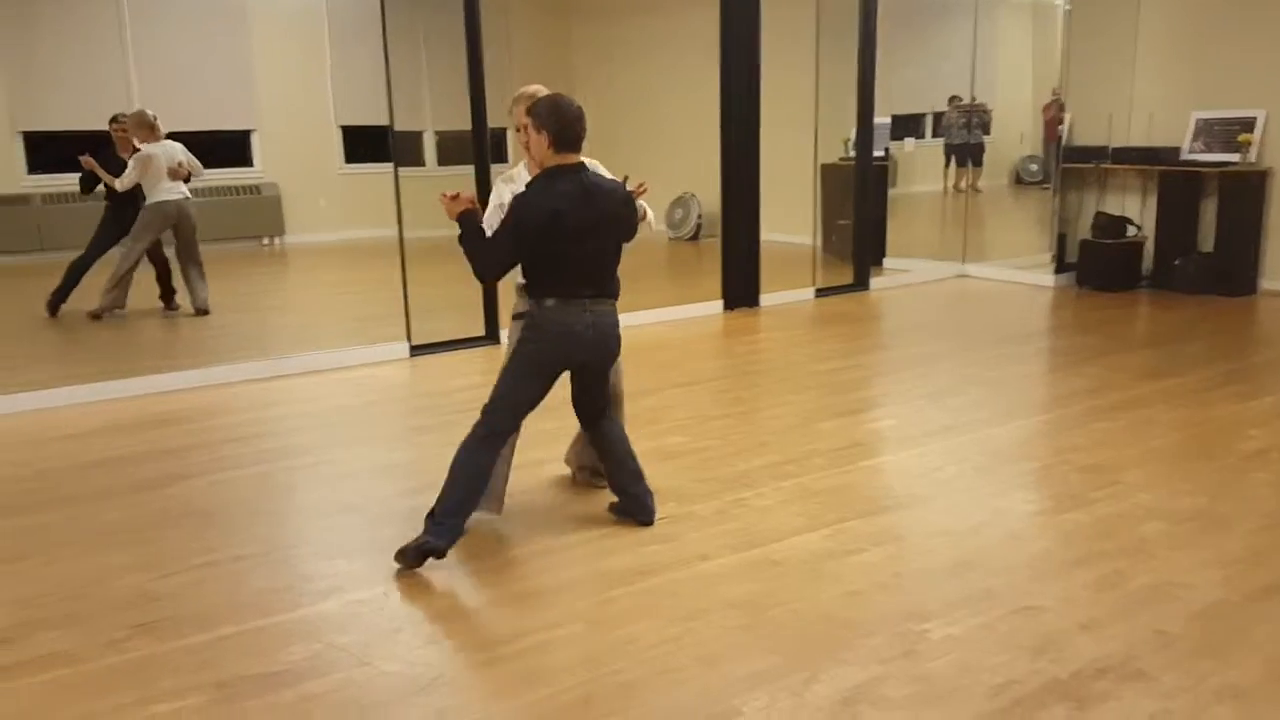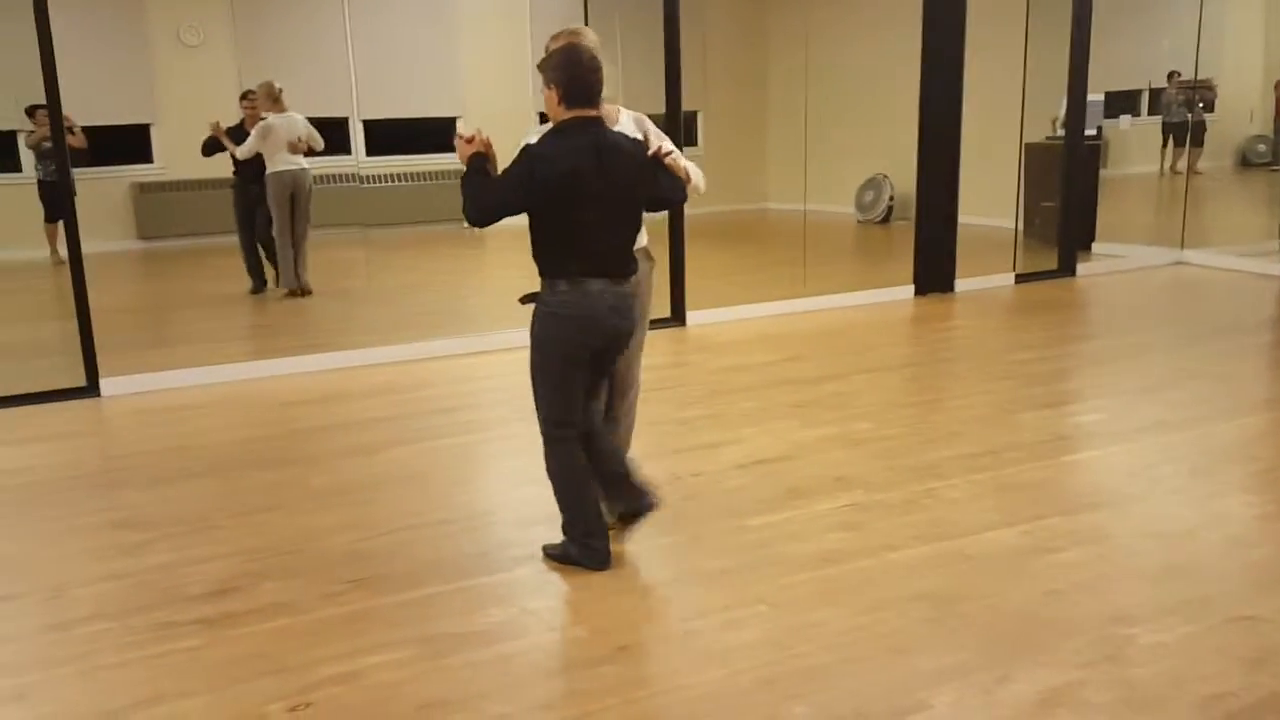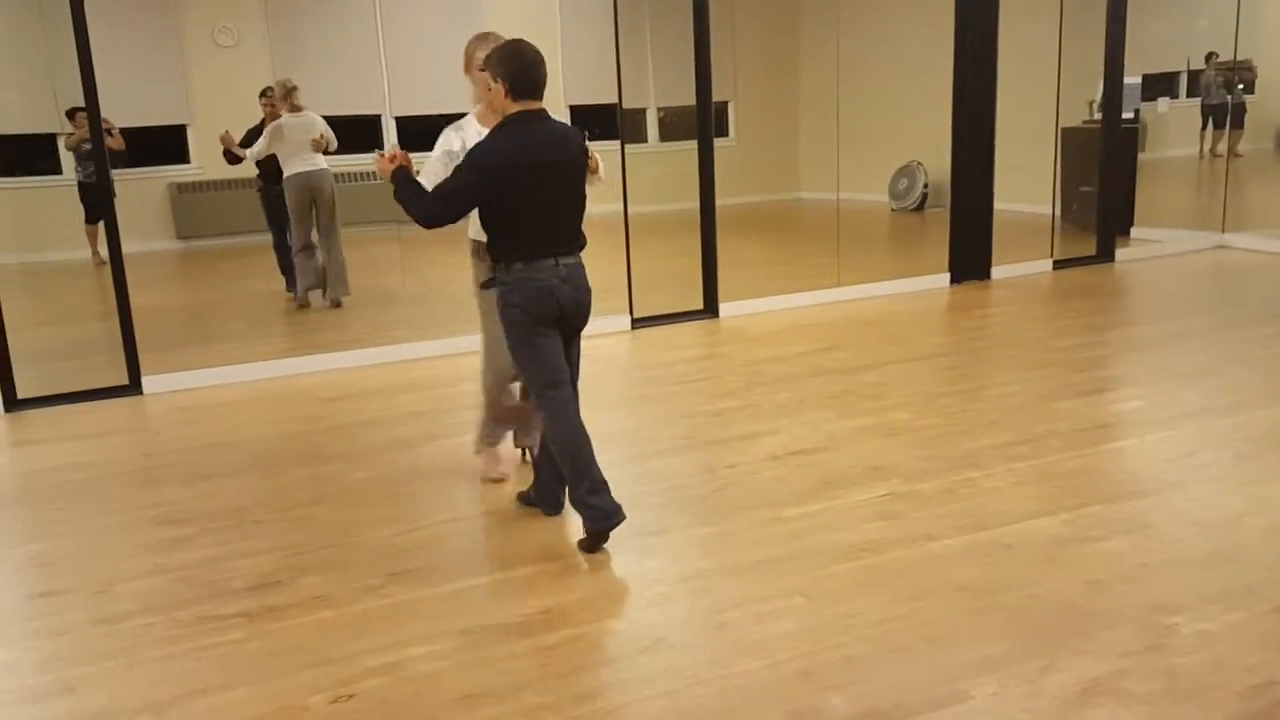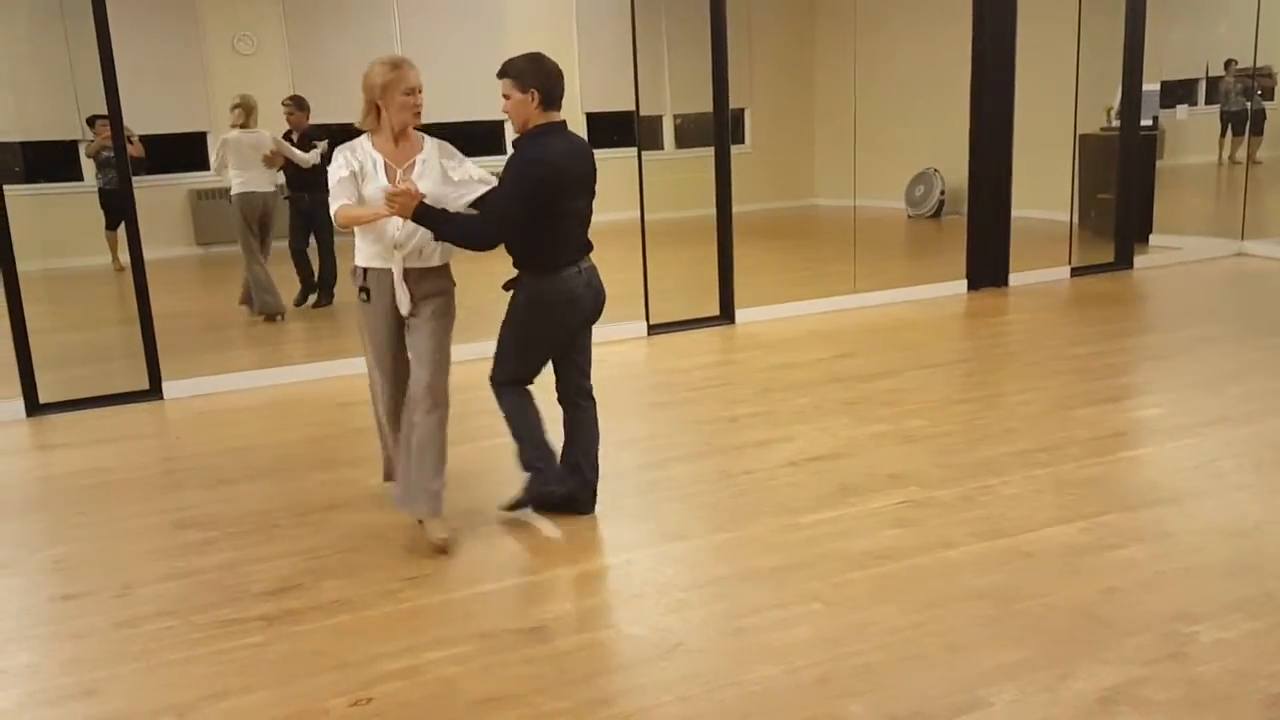
dt=1s
person 1, frame 1
left shoulder: (534, 203)
right shoulder: (610, 193)
left elbow: (488, 267)
left wrist: (467, 219)
left hip: (551, 324)
right hip: (603, 321)
left knee: (491, 429)
right knee: (598, 413)
left ankle: (437, 535)
right ankle: (637, 501)
person 1, frame 2
left shoulder: (541, 158)
right shoulder: (630, 152)
left elbow: (482, 211)
right elbow: (673, 196)
left wrist: (477, 163)
right wrist: (659, 160)
left hip: (566, 304)
right hip: (619, 300)
left knee: (560, 427)
right knee: (580, 414)
left ankle: (588, 542)
right ankle: (628, 494)
person 1, frame 3
left shoulder: (493, 152)
right shoulder: (572, 141)
left elbow: (433, 212)
left wrist: (399, 177)
left hip: (524, 286)
right hip: (572, 278)
left knee: (553, 396)
right knee: (560, 389)
left ankle: (597, 507)
right ankle: (548, 488)
person 1, frame 4
left shoulder: (531, 159)
right shoulder: (578, 148)
left elbow: (487, 234)
left wrist: (420, 212)
left hip: (546, 288)
right hip: (583, 279)
left knee: (508, 381)
right knee: (575, 388)
left ankle: (547, 476)
right ankle: (577, 487)
person 2, frame 1
left shoulder: (589, 173)
right shoulder: (509, 186)
left elbow: (643, 219)
left wrist: (634, 205)
right hip: (534, 299)
left knee: (607, 390)
left ankle: (587, 462)
right ankle: (480, 493)
person 2, frame 2
left shoulder: (635, 125)
right shoulder: (548, 140)
left elbow: (695, 184)
left wrist: (678, 168)
left hip: (631, 266)
left knee: (624, 378)
person 2, frame 3
right shoulder: (457, 137)
left elbow: (590, 173)
right elbow: (426, 193)
left wrist: (588, 163)
right hip: (491, 253)
right knee: (501, 355)
left ankle: (534, 437)
right ankle: (491, 441)
person 2, frame 4
left shoulder: (439, 154)
right shoulder: (352, 155)
left elbow: (491, 192)
right elbow: (341, 214)
right wrist: (387, 209)
left hip: (431, 280)
right hip: (376, 281)
left knee: (429, 388)
right knee: (390, 388)
left ankle: (428, 507)
right ankle: (406, 479)
person 3, frame 1
left shoulder: (143, 156)
right shoulder: (177, 147)
left elbow: (120, 185)
right elbow: (199, 171)
left wrist: (95, 168)
left hip: (158, 207)
right hip: (183, 204)
left knee: (130, 252)
right knee: (190, 257)
left ankle: (108, 303)
right ankle: (200, 302)
person 3, frame 2
left shoulder: (264, 126)
right shoulder: (300, 120)
left elbow: (241, 154)
right elbow: (319, 145)
left wrist: (222, 137)
left hip: (277, 177)
right hip: (301, 174)
left knee: (283, 232)
right knee: (300, 231)
left ankle: (292, 284)
right ankle: (302, 281)
person 3, frame 3
left shoulder: (277, 127)
right shoulder: (316, 120)
left elbow: (252, 155)
right elbow: (333, 146)
left wrist: (232, 146)
left hip: (296, 180)
right hip: (322, 176)
left knee: (301, 238)
right knee: (329, 235)
left ankle: (304, 292)
right ankle: (335, 293)
person 3, frame 4
left shoulder: (227, 140)
right shoulder: (269, 138)
left elbow: (217, 168)
right elbow: (305, 161)
right wrist: (319, 150)
left hip: (244, 199)
right hip: (268, 197)
left knee: (252, 255)
right knee: (259, 253)
left ankle: (271, 306)
right ankle: (252, 299)
person 4, frame 1
right shoulder: (105, 159)
left elbow: (172, 172)
right elbow: (86, 189)
left wrist: (181, 173)
right wrist: (88, 170)
left hip: (140, 213)
right hip: (115, 215)
left knee: (158, 257)
right knee: (88, 257)
left ankle: (168, 297)
right ankle: (56, 299)
person 4, frame 2
right shoulder: (233, 133)
right elbow: (207, 151)
right wrist: (213, 136)
left hip: (266, 188)
right hip: (243, 189)
left knee: (263, 233)
right knee: (247, 238)
left ankle: (281, 269)
right ankle: (258, 280)
person 4, frame 3
right shoulder: (254, 133)
right elbow: (235, 159)
right wrist: (228, 148)
right hip: (268, 191)
right knee: (278, 240)
left ankle: (298, 283)
right ankle: (289, 280)
person 4, frame 4
left shoulder: (317, 138)
right shoulder: (286, 139)
left elbow: (312, 166)
right elbow: (275, 164)
left wrist: (284, 162)
left hip: (318, 199)
right hip: (297, 200)
left knee: (324, 247)
right knee: (296, 246)
left ankle: (325, 292)
right ankle: (307, 284)
